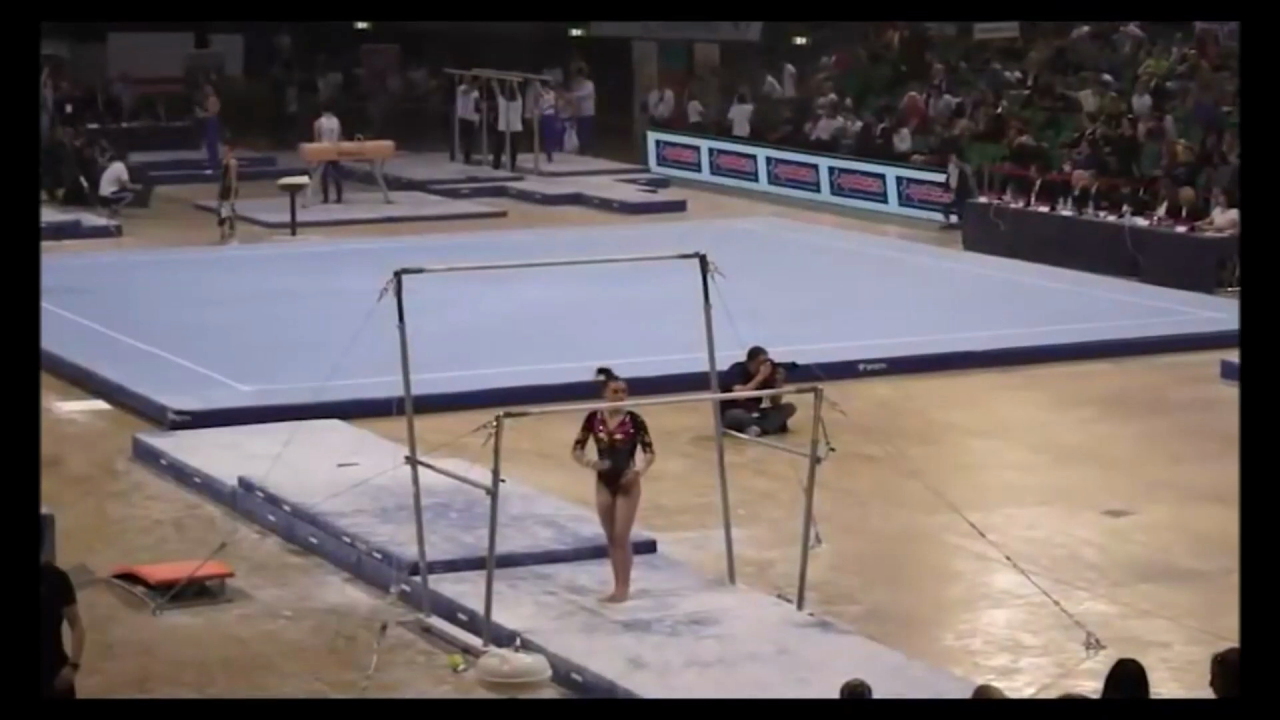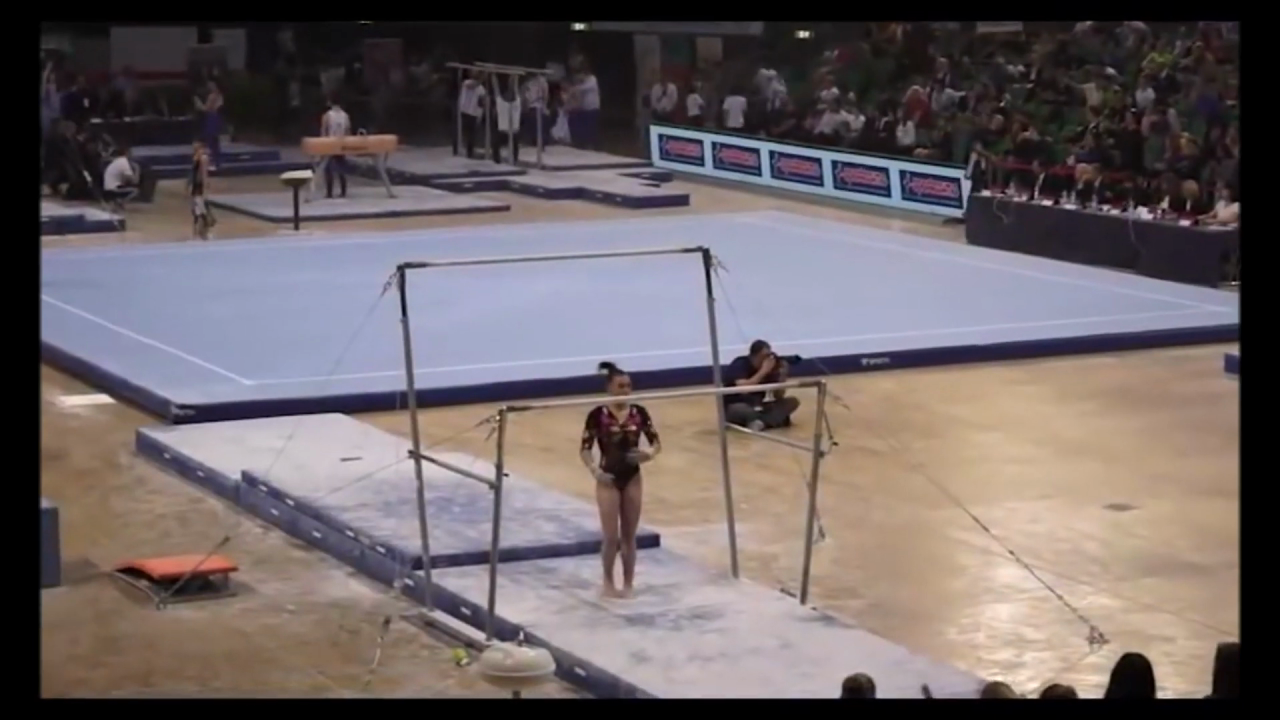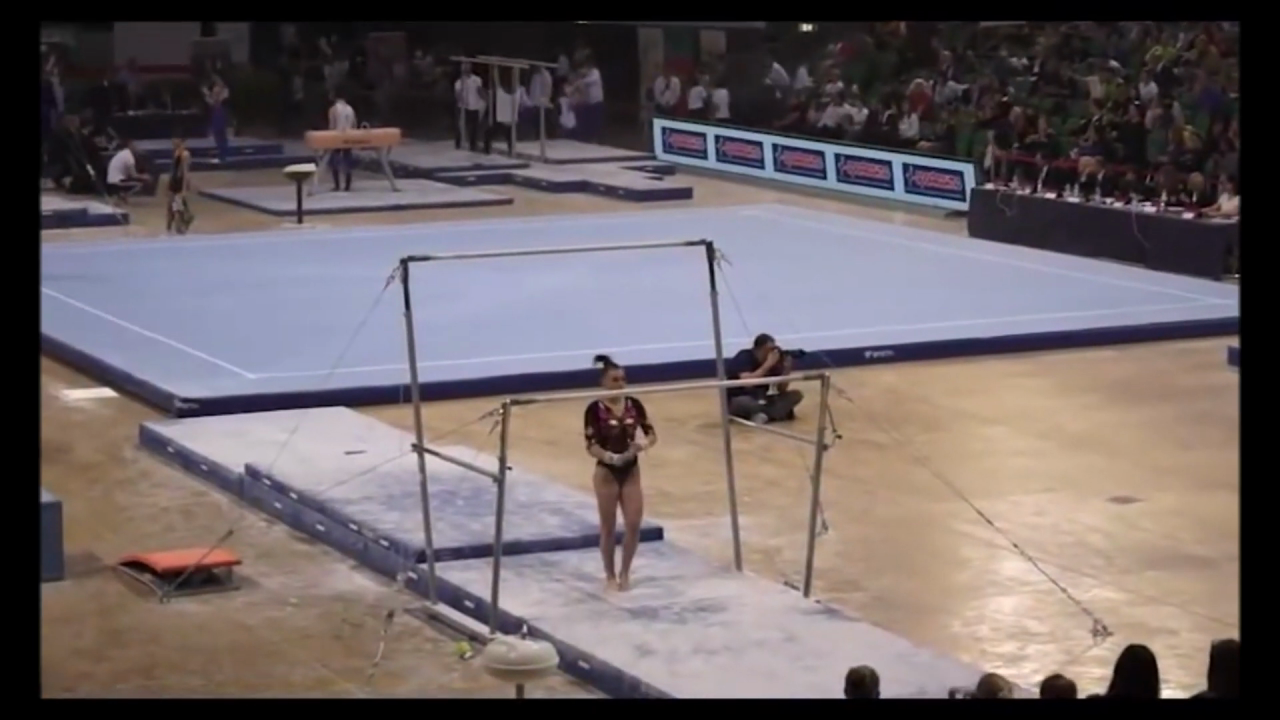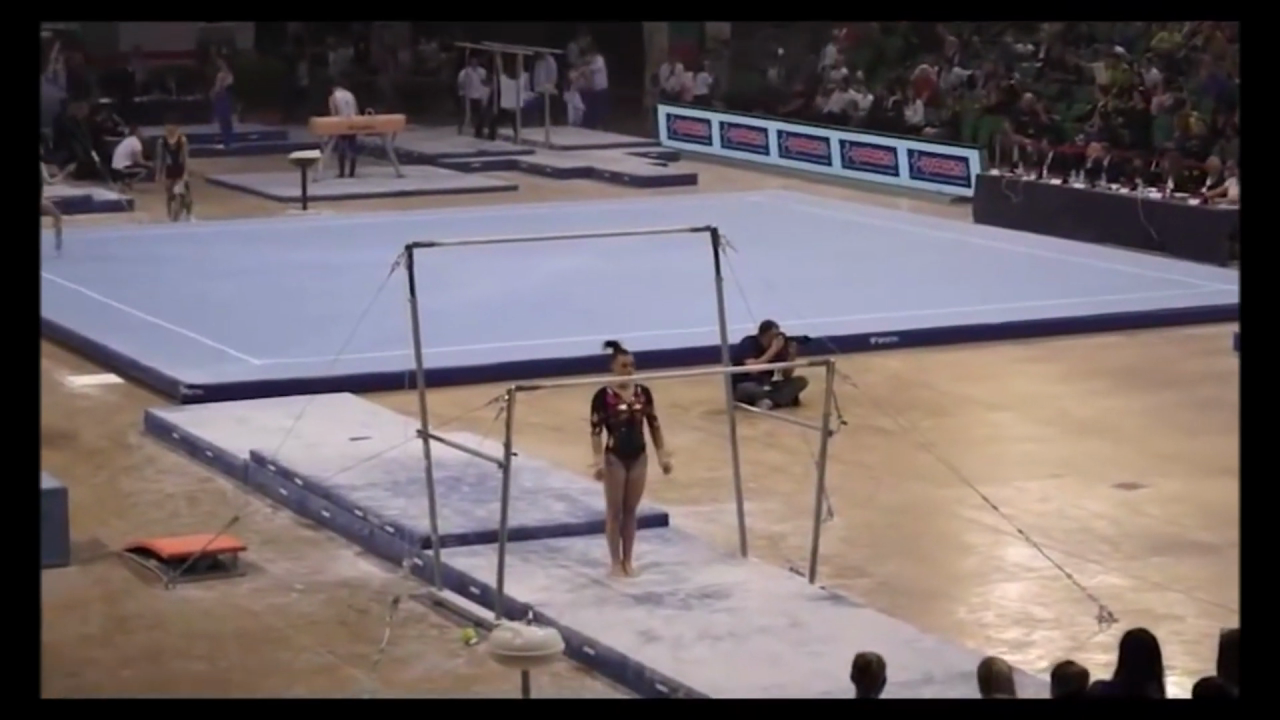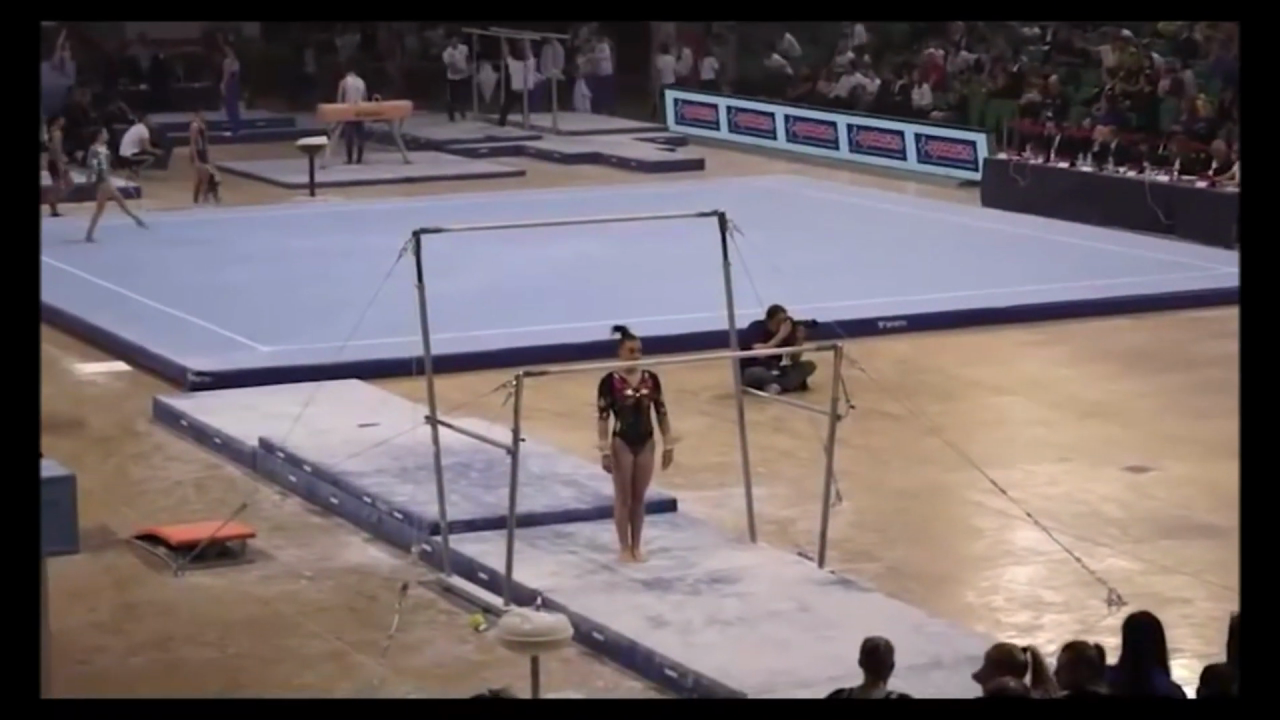
dt=0.7s
person 1, frame 1
left shoulder: (635, 420)
right shoulder: (593, 419)
left elbow: (650, 452)
right elbow: (576, 452)
left wrist: (640, 469)
right wrist: (591, 463)
left hip: (628, 483)
right hip: (604, 484)
left knee: (622, 537)
right knee: (612, 539)
left ankle: (623, 588)
right ankle: (617, 588)
person 1, frame 2
left shoulder: (639, 413)
right shoulder: (597, 415)
left elbow: (656, 443)
right elbow: (585, 449)
left wrist: (649, 453)
right wrist: (594, 470)
left hip: (633, 479)
right hip: (608, 480)
left knee: (629, 535)
right knee: (611, 536)
left ankle: (628, 583)
right ankle: (608, 581)
person 1, frame 3
left shoulder: (635, 405)
right shoulder: (595, 410)
left elbow: (652, 434)
right elbow: (591, 446)
left wrist: (642, 444)
right wrist: (613, 457)
left hip: (631, 471)
right hip: (607, 472)
left knee: (634, 524)
right knee: (608, 527)
left ankle: (625, 573)
right ankle: (610, 576)
person 1, frame 4
left shoulder: (643, 393)
right shoulder: (603, 396)
left elbow: (654, 425)
right elbow: (596, 432)
left wrist: (663, 456)
right wrist: (599, 462)
left hip: (639, 457)
right hip: (615, 458)
left knee: (631, 511)
right knee: (615, 512)
left ankle: (628, 560)
right ankle: (616, 562)
person 1, frame 5
left shoulder: (651, 379)
right shoulder: (610, 381)
left elbow: (661, 413)
right elbow: (603, 417)
left wrist: (668, 444)
right wrist: (605, 450)
left hip: (646, 442)
right hip: (622, 443)
left knee: (639, 498)
right knee: (623, 498)
left ankle: (636, 546)
right ankle: (624, 547)
